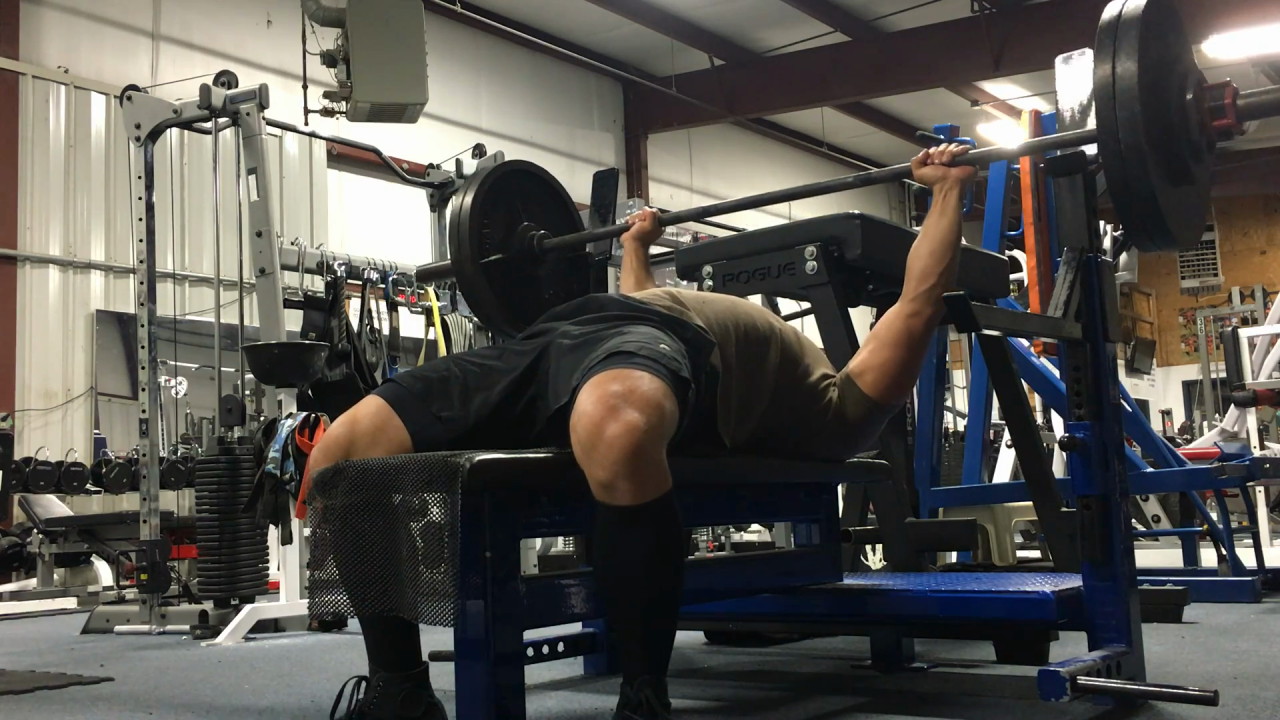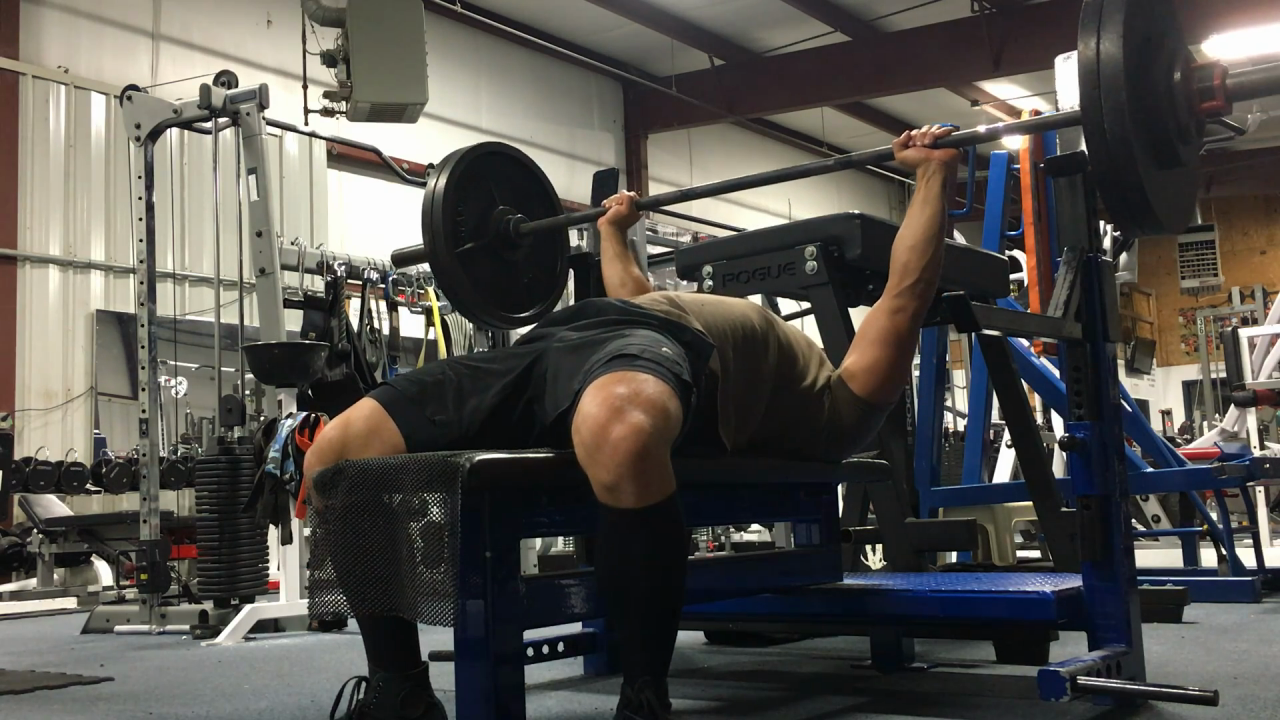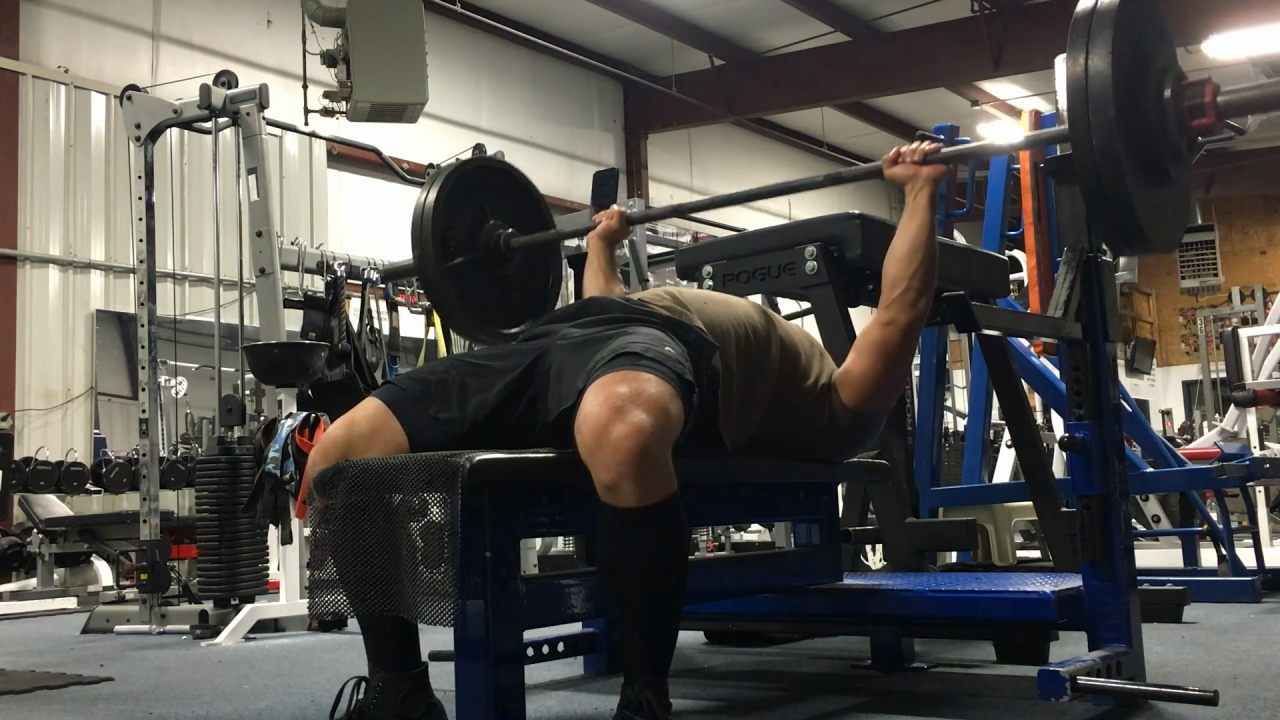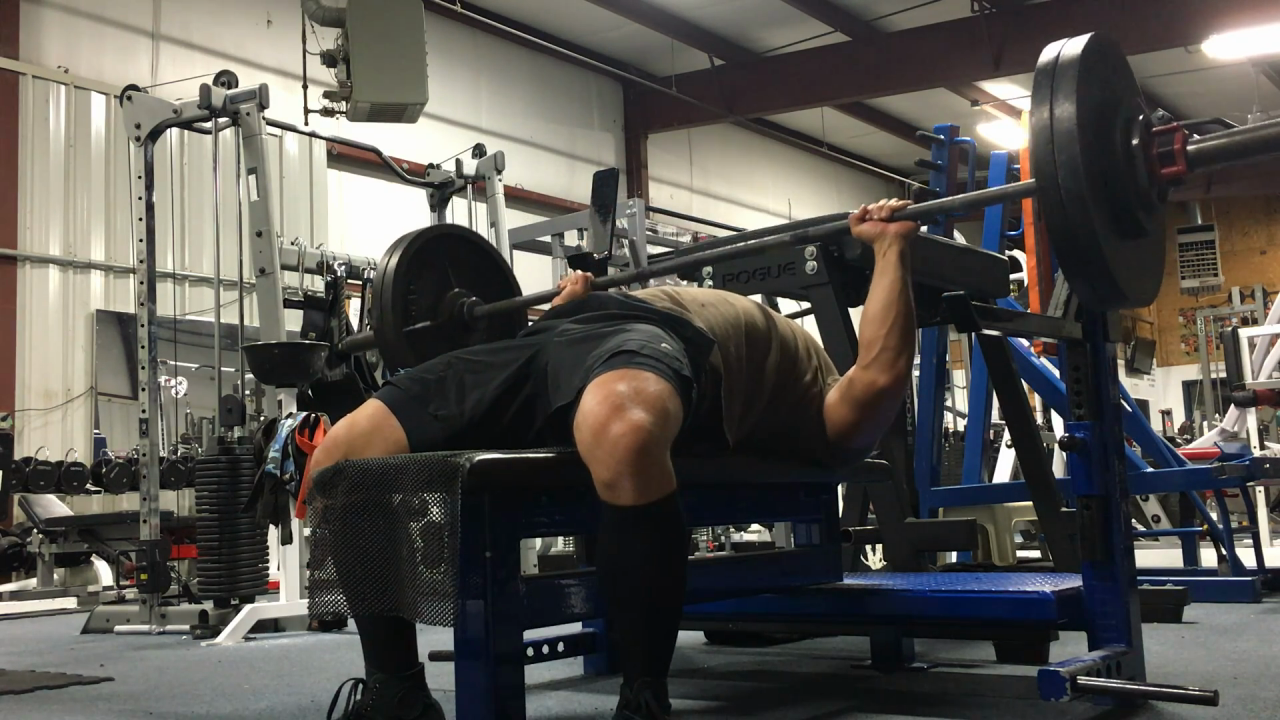
dt=0.7s
person 1, frame 1
left shoulder: (836, 410)
left elbow: (918, 305)
right elbow: (639, 311)
left wrist: (949, 191)
right wrist: (635, 246)
left knee: (615, 432)
right knee: (341, 457)
person 1, frame 2
left shoulder: (833, 411)
left elbow: (905, 297)
right elbow: (636, 306)
left wrist: (933, 174)
right wrist: (612, 231)
left knee: (619, 433)
right knee: (336, 458)
person 1, frame 3
left shoulder: (835, 411)
left elbow: (900, 315)
right elbow: (605, 317)
left wrist: (920, 193)
right wrist: (602, 246)
left knee: (621, 434)
right knee: (339, 459)
person 1, frame 4
left shoulder: (829, 411)
left elbow: (883, 372)
left wrist: (890, 248)
right wrist: (568, 305)
left knee: (620, 431)
right knee: (340, 462)
